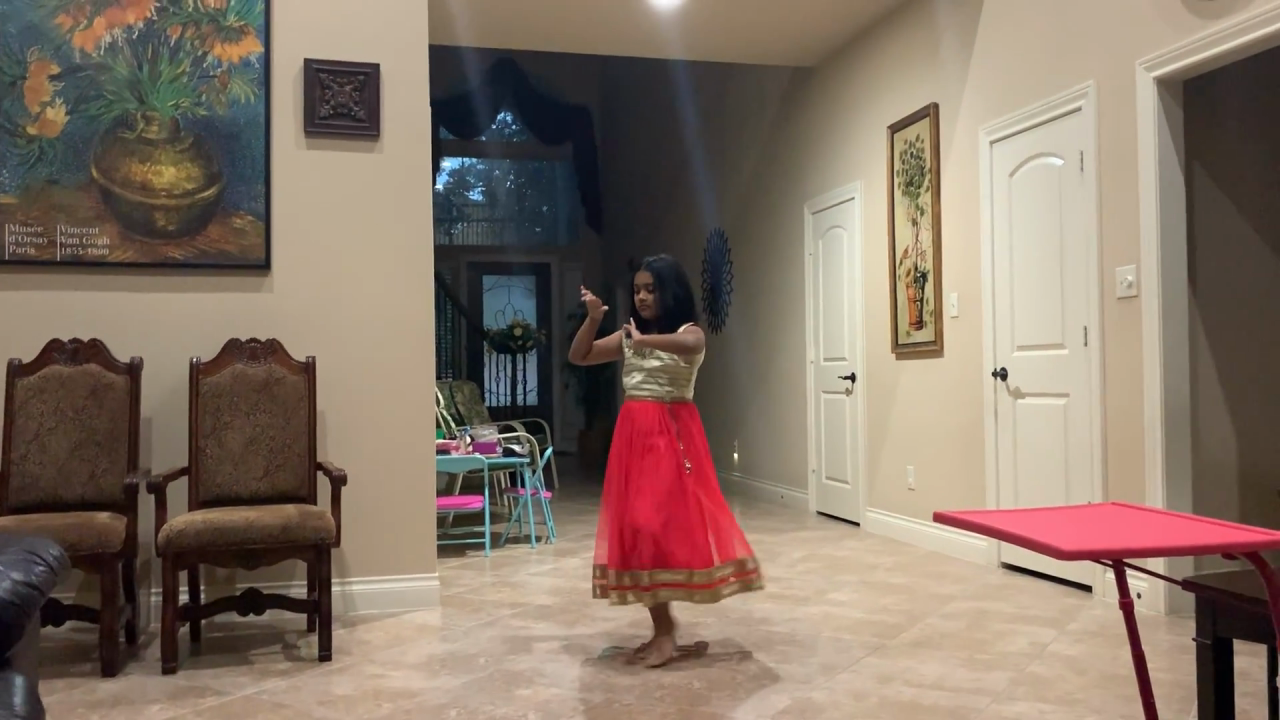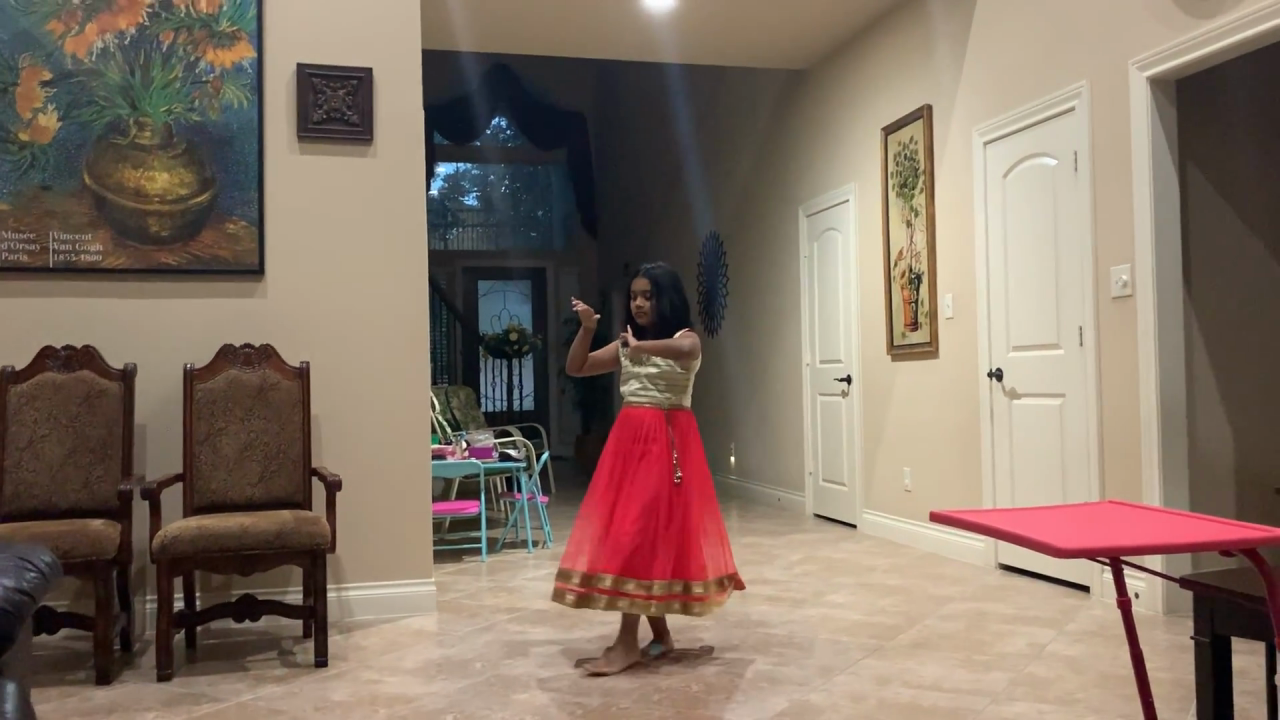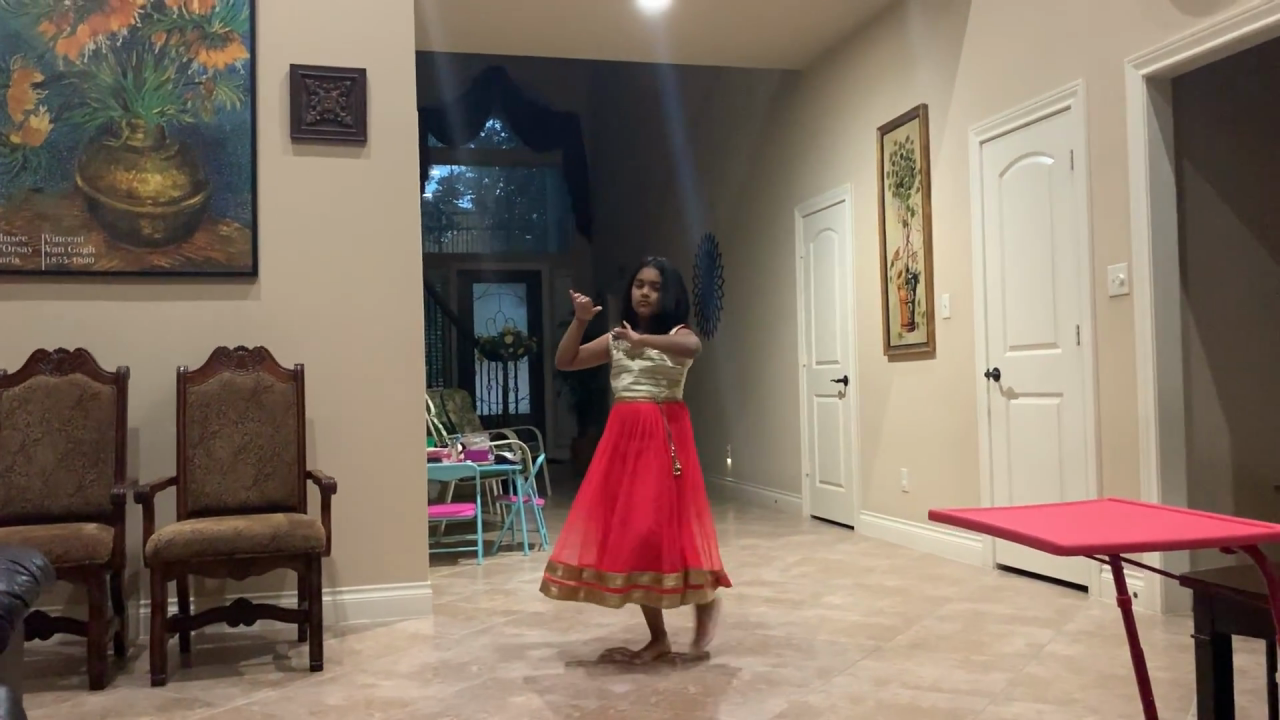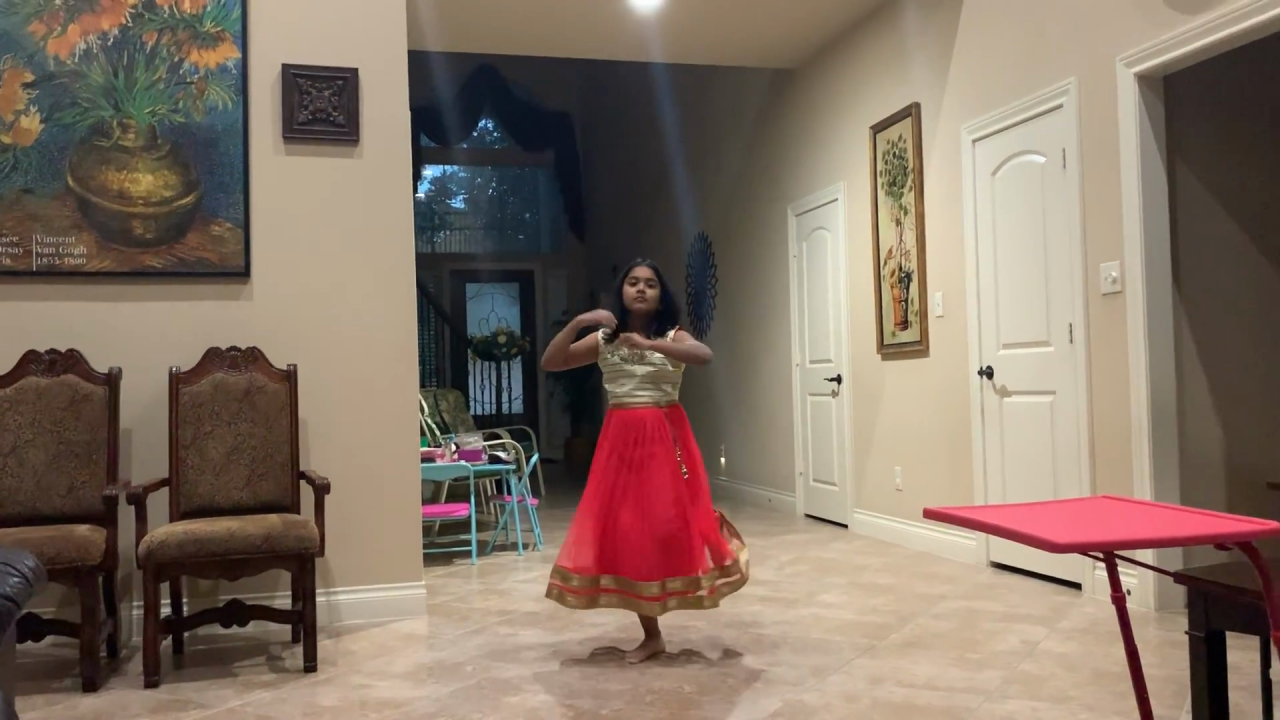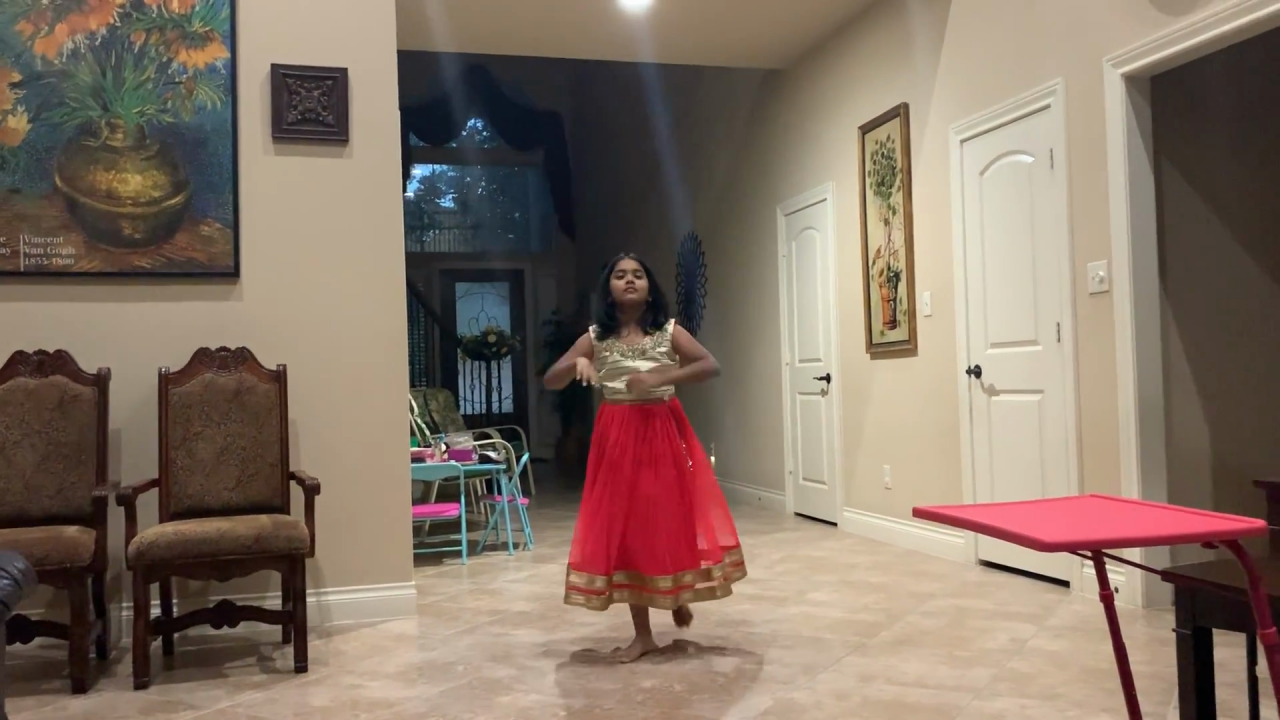
dt=0.2s
person 1, frame 1
left shoulder: (689, 332)
right shoulder: (627, 336)
left elbow: (690, 345)
right elbow: (579, 356)
left wrist: (644, 339)
right wrist: (593, 318)
left hip: (671, 430)
right hip: (632, 432)
left knee: (657, 521)
right knee: (634, 525)
left ankle: (666, 625)
right ankle: (662, 628)
person 1, frame 2
left shoulder: (685, 339)
right shoulder: (624, 345)
left elbow: (683, 351)
right elbow: (575, 369)
left wrist: (640, 346)
right wrist: (586, 328)
left hip: (667, 439)
right hip: (628, 439)
left knee: (642, 530)
right knee: (623, 532)
left ankle: (626, 643)
right ankle: (660, 636)
person 1, frame 3
left shoulder: (678, 335)
right shoulder: (617, 339)
left elbow: (693, 348)
right elbow: (564, 362)
left wrist: (641, 339)
right wrist: (580, 320)
left hip: (663, 434)
right hip: (622, 436)
left knee: (657, 523)
right knee: (621, 526)
left ankle: (706, 607)
right ankle: (657, 638)
person 1, frame 4
left shoulder: (673, 337)
right shoulder: (603, 339)
left elbow: (705, 355)
right elbow: (550, 363)
left wrist: (649, 345)
right wrist: (578, 322)
left hip: (664, 436)
right hip: (619, 439)
left knee: (672, 522)
right knee: (622, 529)
right ankle: (651, 636)
person 1, frame 5
left shoulder: (670, 332)
right shoulder: (595, 337)
left elbow: (711, 365)
right elbow: (550, 381)
left wrist: (660, 378)
right wrist: (576, 363)
left hip: (662, 431)
right hip: (616, 435)
left knee: (670, 520)
right knee: (621, 523)
left ankle: (677, 602)
right ankle: (643, 633)
